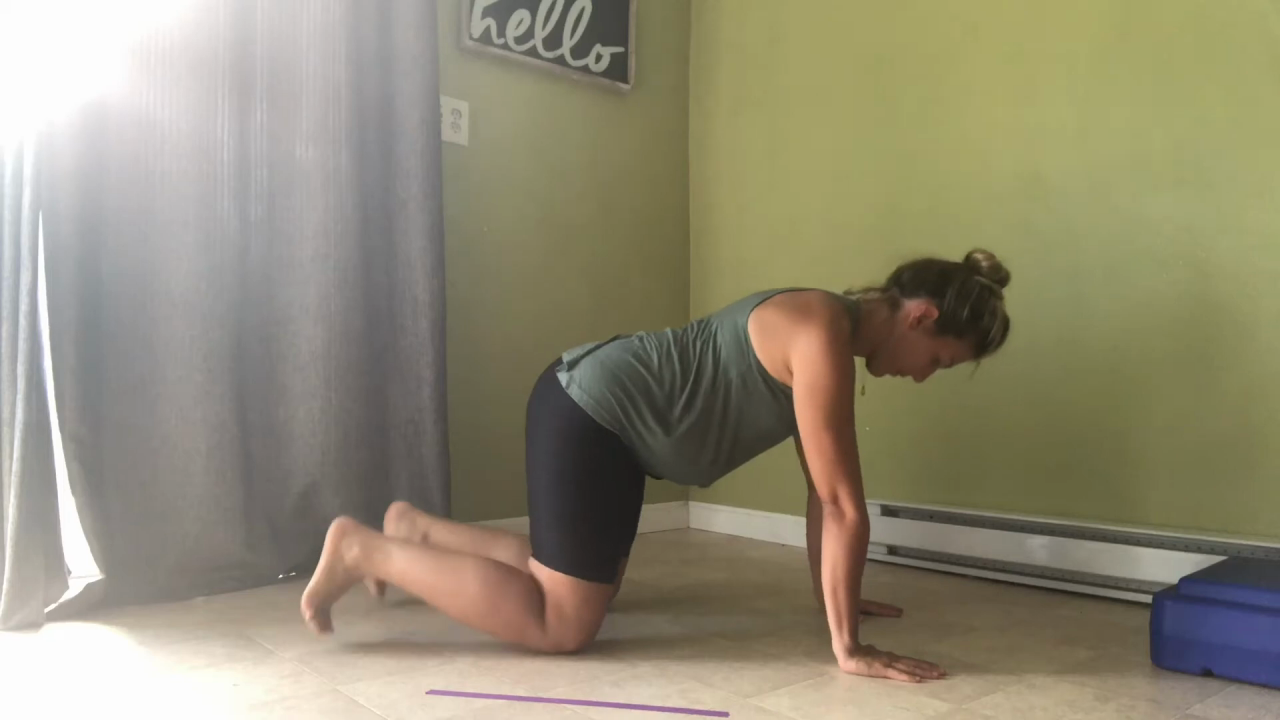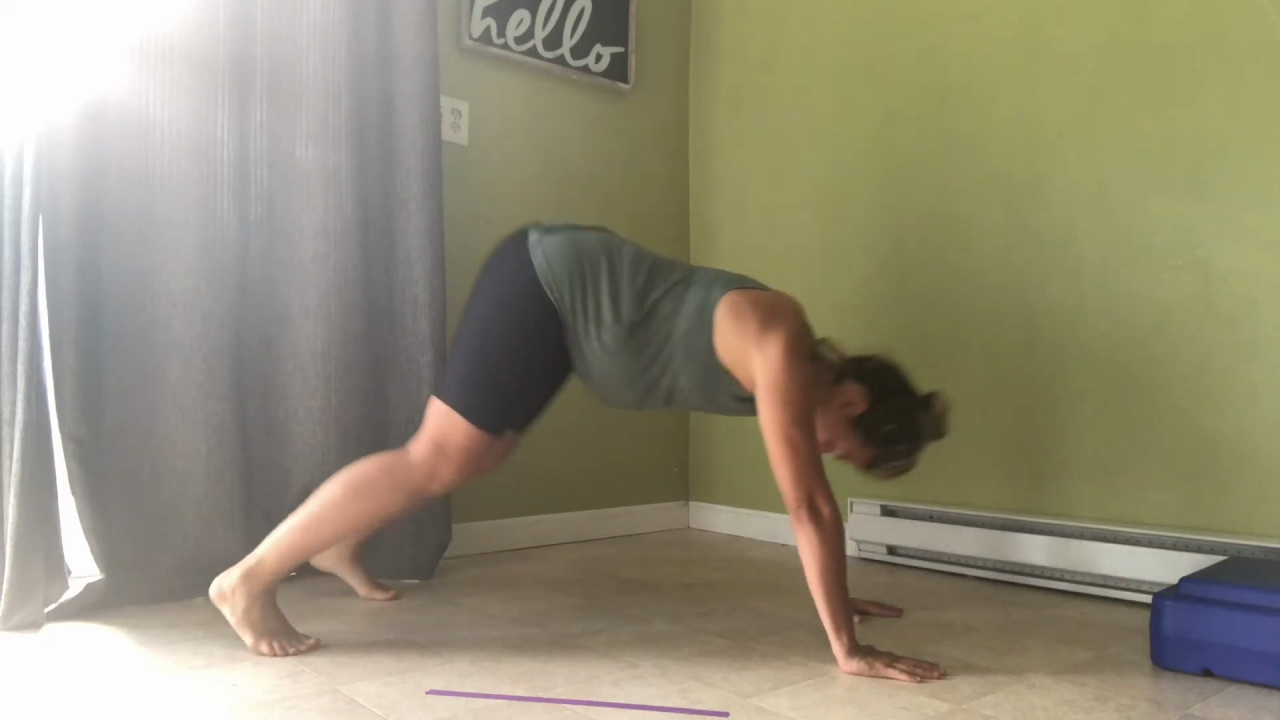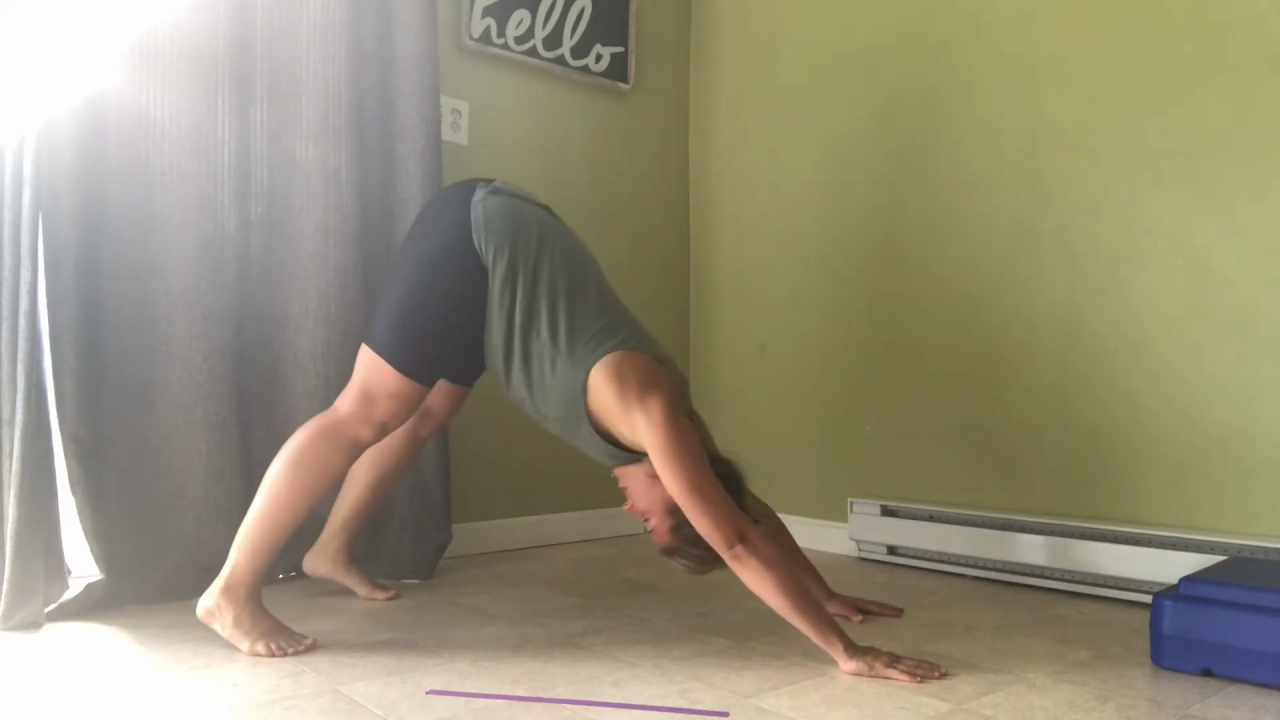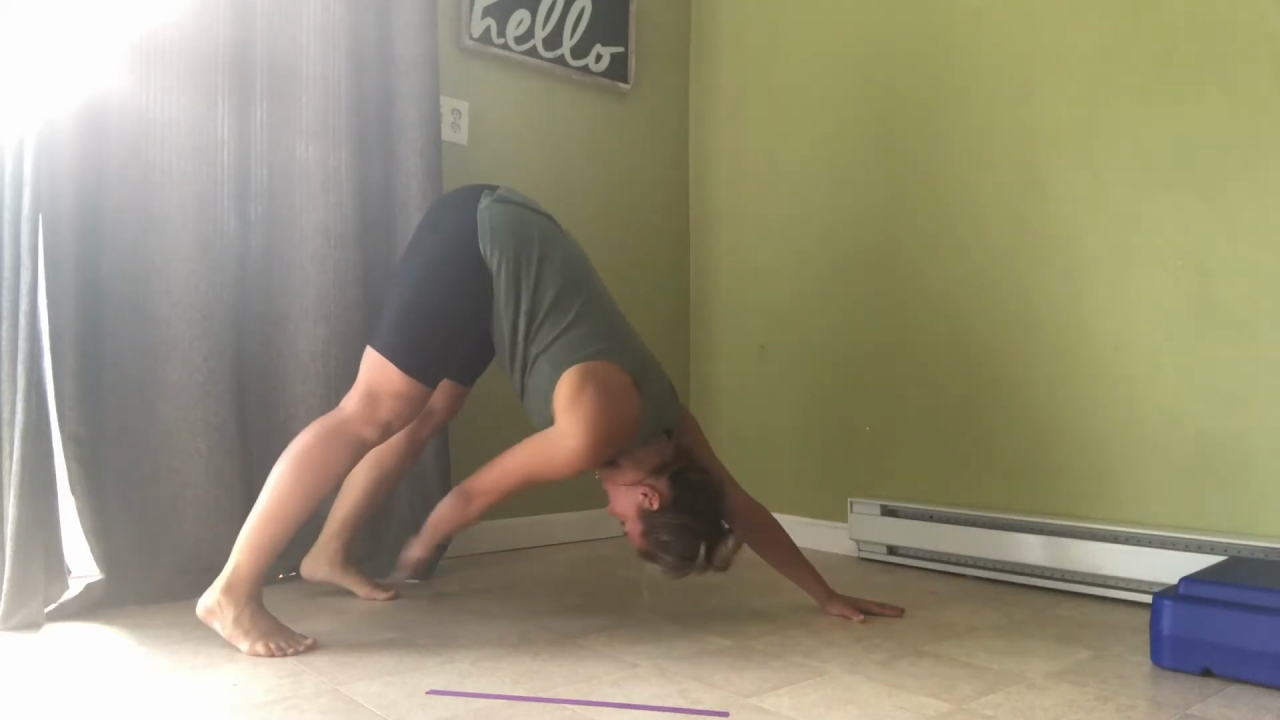
dt=1s
person 1, frame 1
left shoulder: (827, 333)
right shoulder: (823, 333)
left elbow: (821, 492)
right elbow: (842, 503)
left wrist: (833, 596)
right wrist: (847, 646)
left hip: (603, 417)
right hip: (588, 411)
left knee: (585, 583)
right knee: (560, 626)
left ankle: (416, 530)
right ankle: (365, 546)
person 1, frame 2
left shoulder: (792, 372)
right shoulder: (778, 352)
left elbow: (811, 502)
right elbow: (809, 508)
left wrist: (837, 597)
right wrist: (847, 647)
left hip: (559, 287)
right hip: (546, 282)
left knee: (478, 456)
right knee: (435, 461)
left ankle: (340, 547)
right ankle: (247, 582)
person 1, frame 3
left shoulder: (667, 417)
right shoulder: (648, 412)
left elbow: (751, 509)
right elbow: (737, 544)
left wrist: (828, 596)
right wrist: (843, 650)
left hip: (497, 246)
right hip: (475, 237)
left knee: (424, 413)
right knee: (364, 416)
left ankle: (331, 551)
right ankle: (231, 593)
person 1, frame 4
left shoulder: (670, 430)
right shoulder: (599, 430)
left elbow: (741, 506)
right elbow: (470, 496)
left wrist: (826, 595)
right wrist: (419, 551)
left hip: (501, 246)
right hip: (477, 239)
left knee: (425, 415)
right knee: (368, 416)
left ankle: (329, 553)
right ankle: (232, 593)
